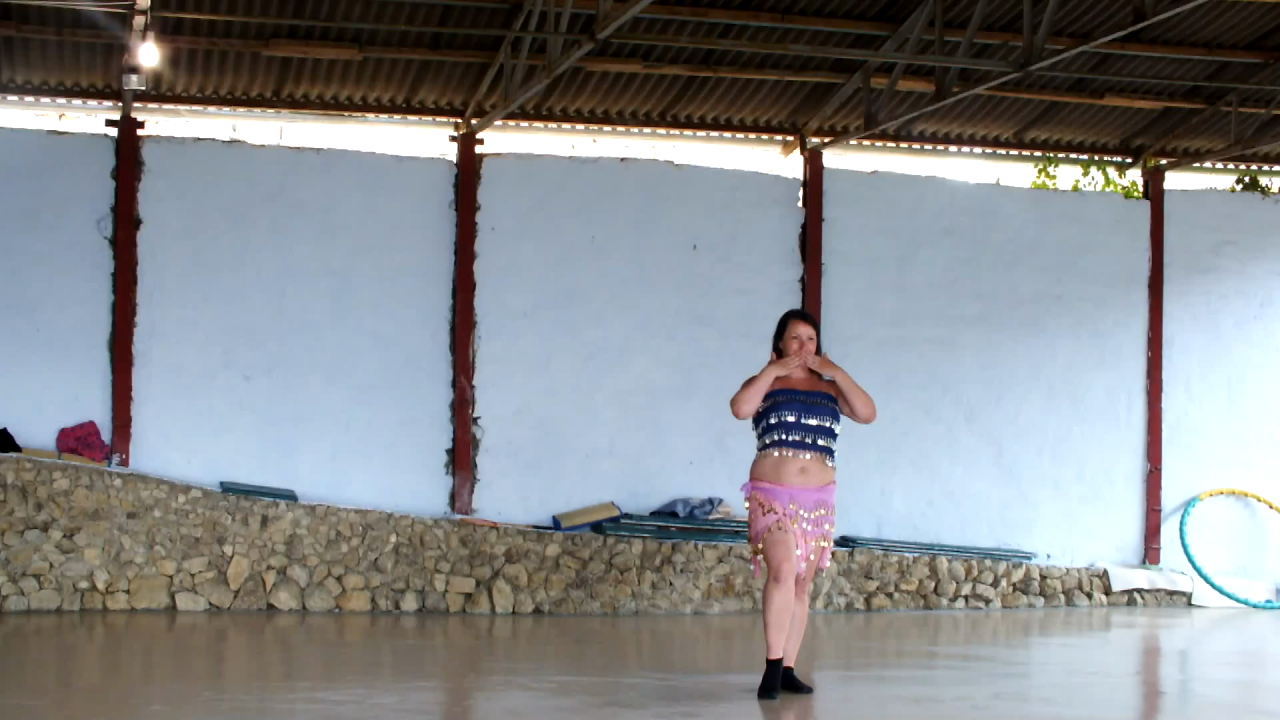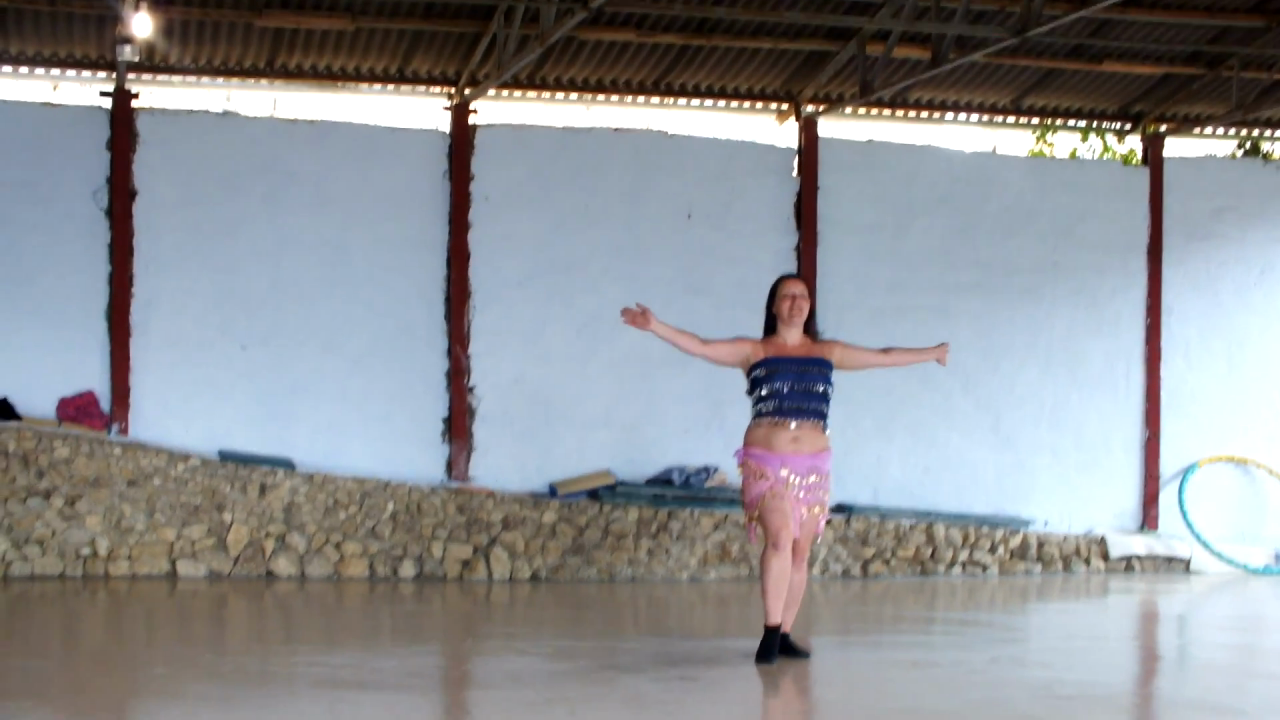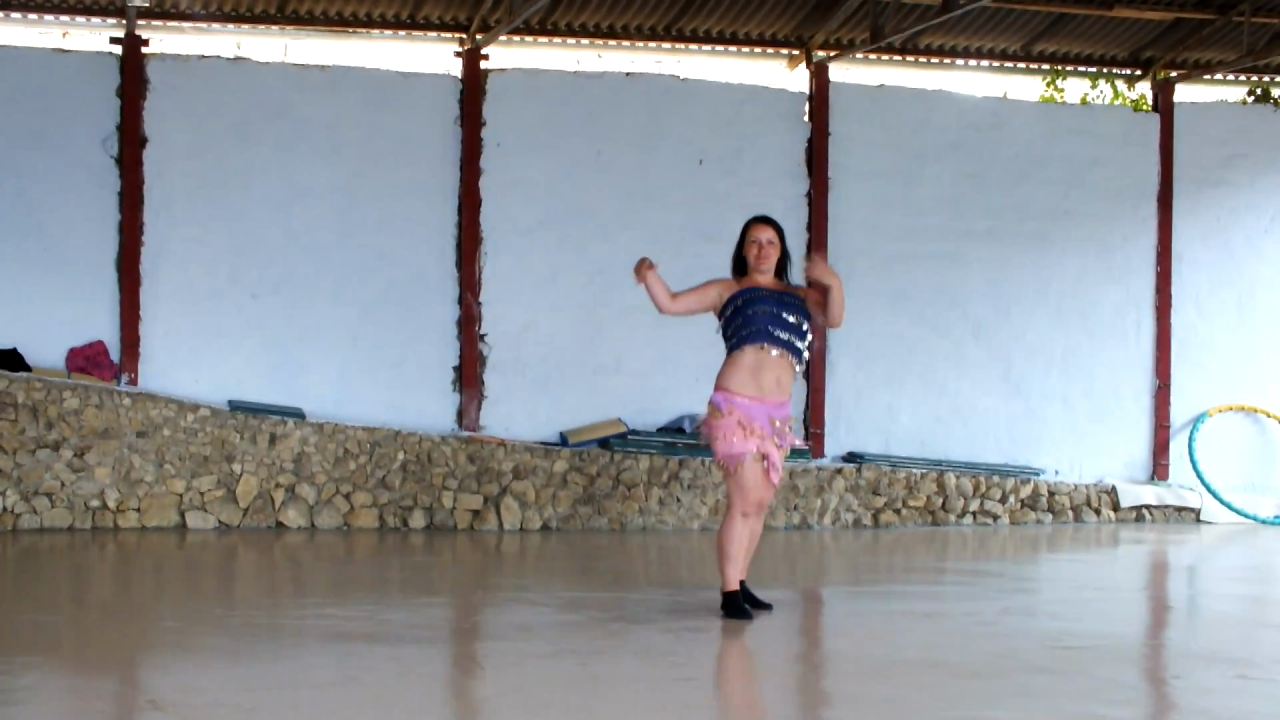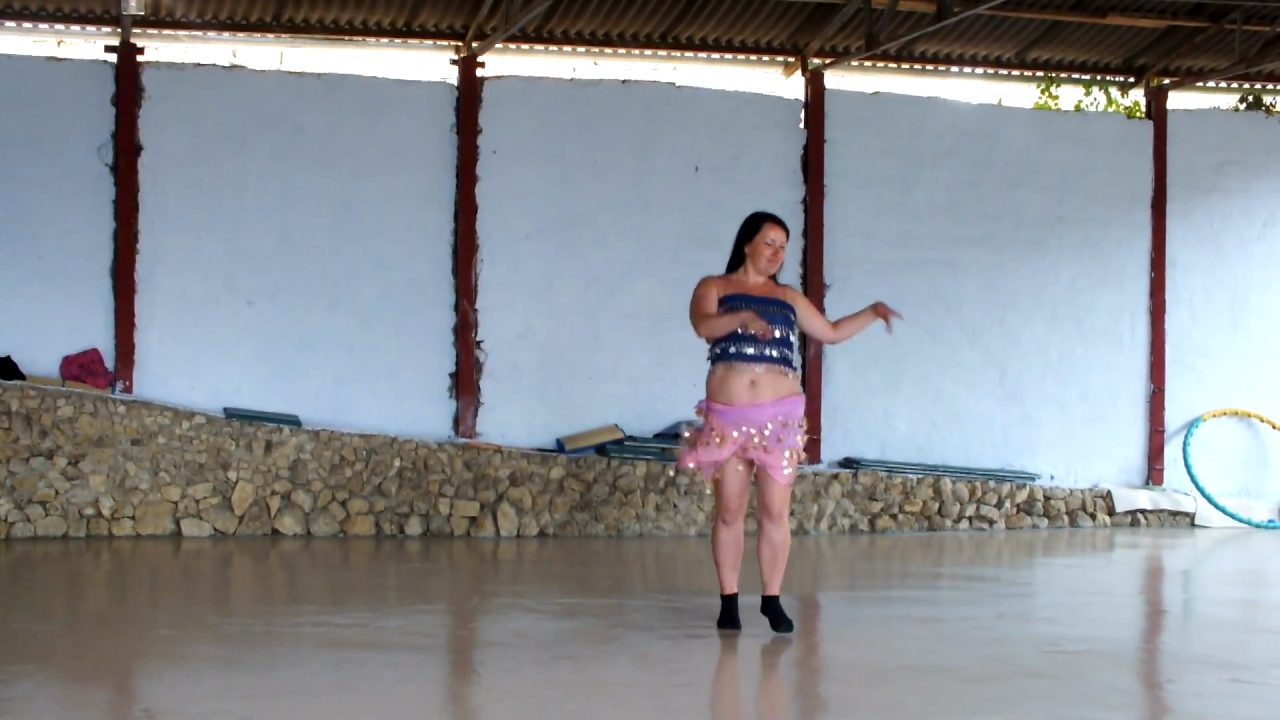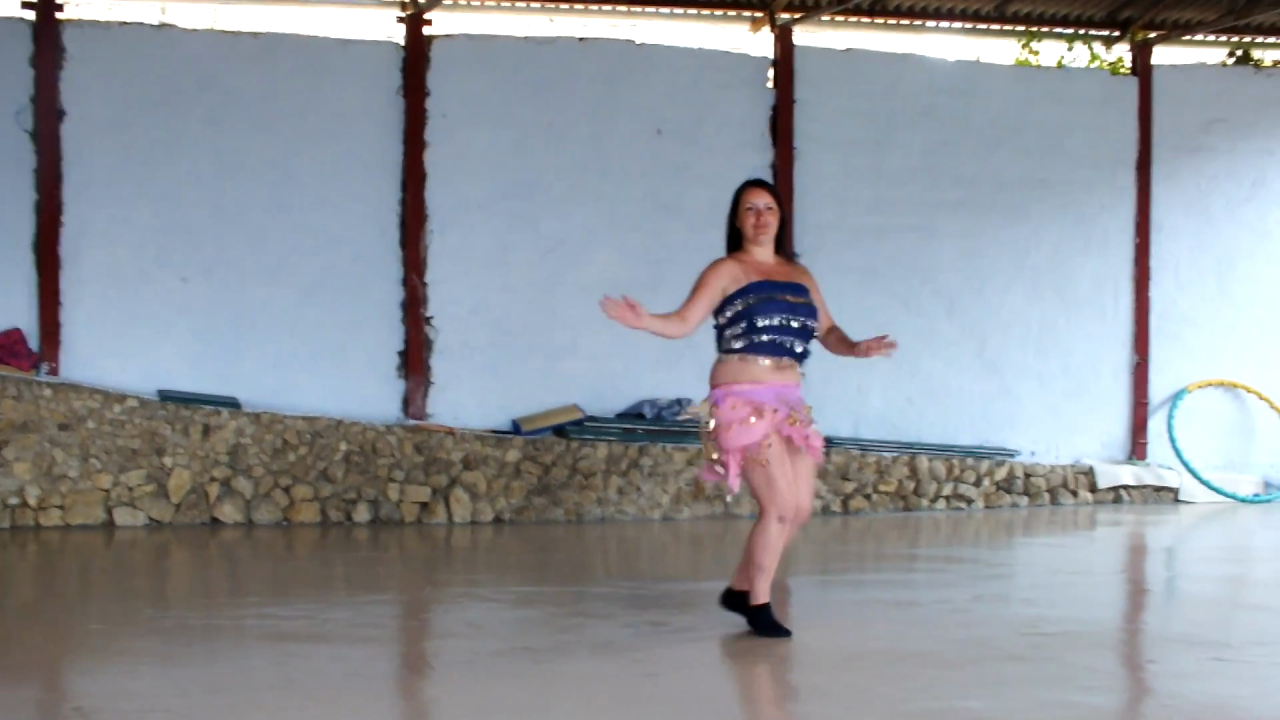
dt=1s
person 1, frame 1
left shoulder: (829, 387)
right shoulder: (764, 384)
left elbow: (868, 414)
right elbow: (739, 409)
left wrist: (837, 373)
right wrist: (771, 370)
left hip: (817, 497)
right hip: (772, 495)
left knee: (802, 586)
right knee: (782, 572)
left ankle: (787, 669)
right ankle: (772, 667)
person 1, frame 2
left shoulder: (827, 352)
right shoulder: (753, 350)
left elbow: (881, 357)
right elbow: (701, 347)
left wrist: (930, 354)
right wrist: (655, 326)
left hip: (812, 465)
right hip: (765, 462)
left knee: (799, 554)
right knee: (779, 540)
left ankle: (783, 634)
right ankle: (770, 633)
person 1, frame 3
left shoulder: (800, 294)
right shoulder: (726, 288)
left elbow: (833, 318)
right elbow: (671, 303)
left wrist: (831, 283)
right wrist: (649, 275)
left hip: (775, 413)
right hip: (735, 407)
left knee: (759, 503)
right knee: (744, 504)
left ankle: (737, 583)
right ankle: (730, 594)
person 1, frame 4
left shoulder: (787, 295)
right shoulder: (714, 287)
left elbow: (831, 332)
right elbow: (703, 327)
left wrist: (873, 312)
right wrist: (743, 320)
left hip: (779, 415)
right hip: (727, 417)
left knee: (775, 511)
right knee: (729, 512)
left ankle: (772, 600)
right ankle: (728, 601)
person 1, frame 5
left shoulder: (800, 276)
right shoulder: (726, 271)
left elbow: (827, 331)
right elbow: (682, 323)
left wrist: (858, 348)
right wrist: (641, 319)
left hip: (789, 405)
right hip: (741, 402)
left knee: (799, 510)
right knee: (782, 507)
left ankle: (739, 590)
right ankle: (759, 607)
